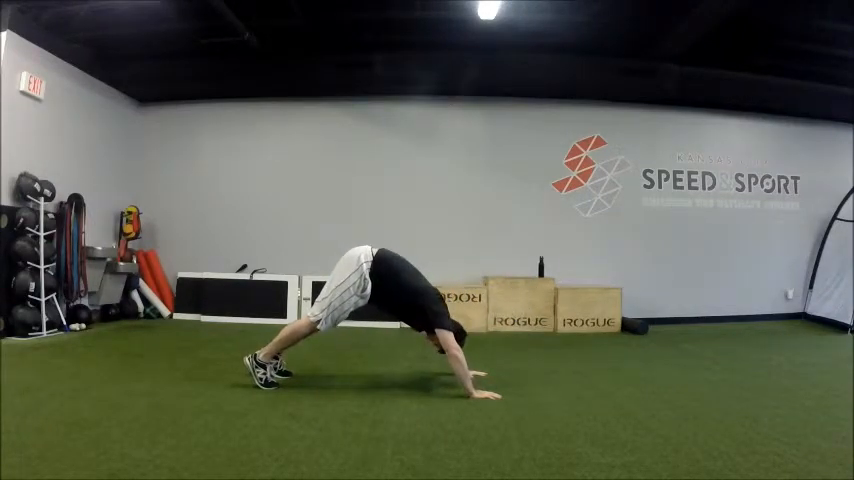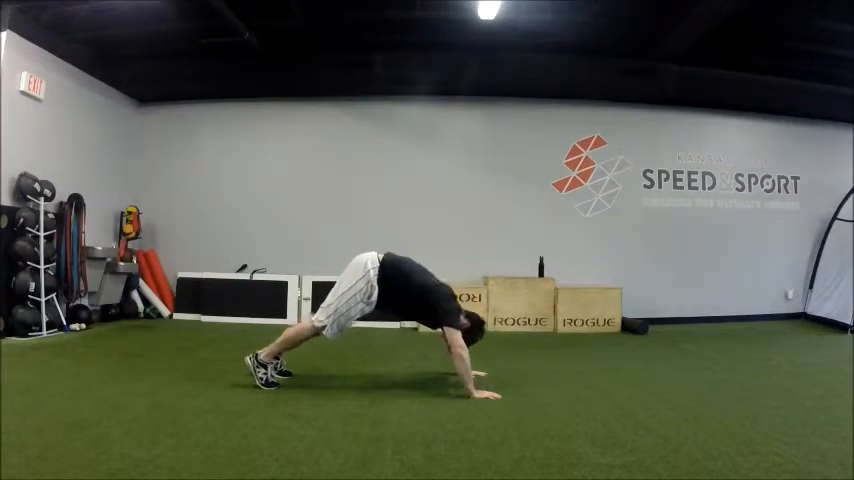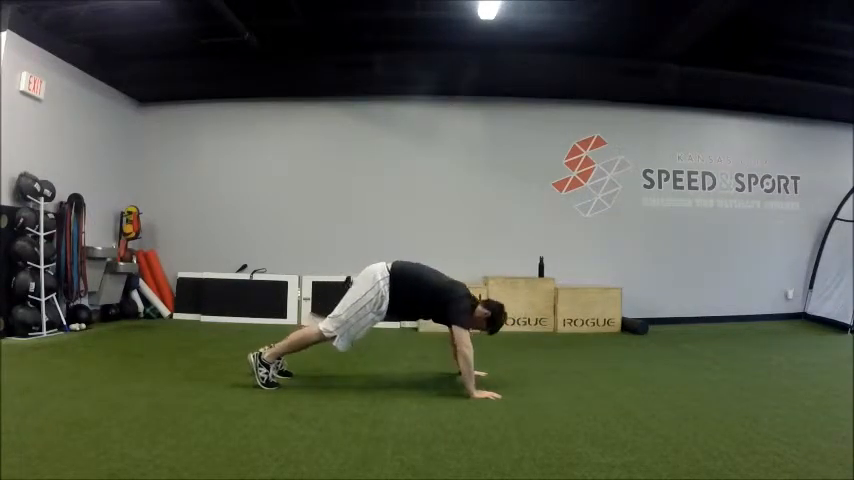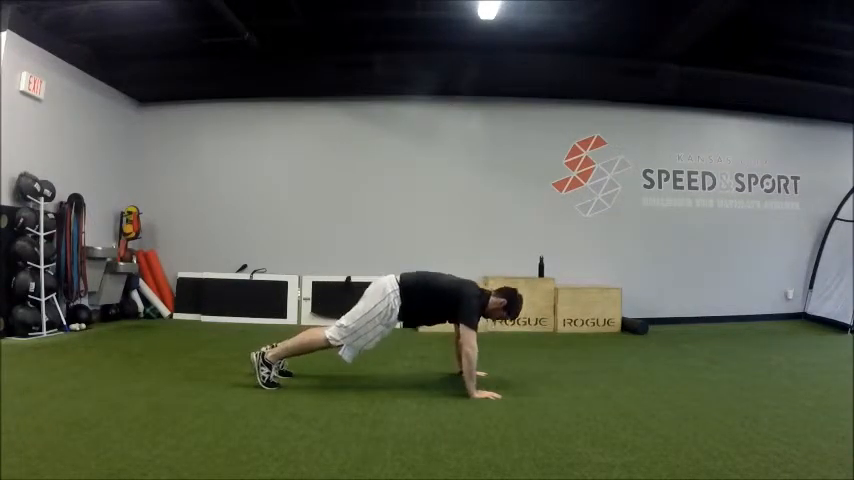
dt=0.2s
person 1, frame 1
left shoulder: (430, 306)
right shoulder: (434, 308)
left elbow: (451, 351)
right elbow: (453, 350)
left wrist: (462, 370)
right wrist: (472, 391)
left hip: (366, 264)
right hip: (364, 268)
left knee: (319, 320)
right knee: (317, 319)
left ankle: (272, 357)
right ankle: (261, 358)
person 1, frame 2
left shoulder: (443, 303)
right shoulder: (447, 305)
left elbow: (456, 348)
right elbow: (458, 349)
left wrist: (465, 371)
right wrist: (472, 391)
left hip: (373, 271)
right hip: (371, 275)
left knee: (322, 324)
right knee: (321, 323)
left ankle: (273, 356)
right ankle: (263, 358)
person 1, frame 3
left shoulder: (457, 299)
right shoulder: (461, 301)
left elbow: (456, 343)
right elbow: (464, 347)
left wrist: (464, 369)
right wrist: (473, 391)
left hip: (384, 282)
right hip: (381, 285)
left knee: (329, 330)
right knee: (330, 330)
left ankle: (274, 353)
right ankle: (266, 358)
person 1, frame 4
left shoulder: (469, 295)
right shoulder: (473, 298)
left elbow: (460, 340)
right elbow: (468, 347)
left wrist: (463, 369)
right wrist: (473, 391)
left hip: (394, 294)
right hip: (391, 298)
left knee: (335, 334)
right knee: (336, 337)
left ankle: (277, 350)
right ankle: (269, 357)
